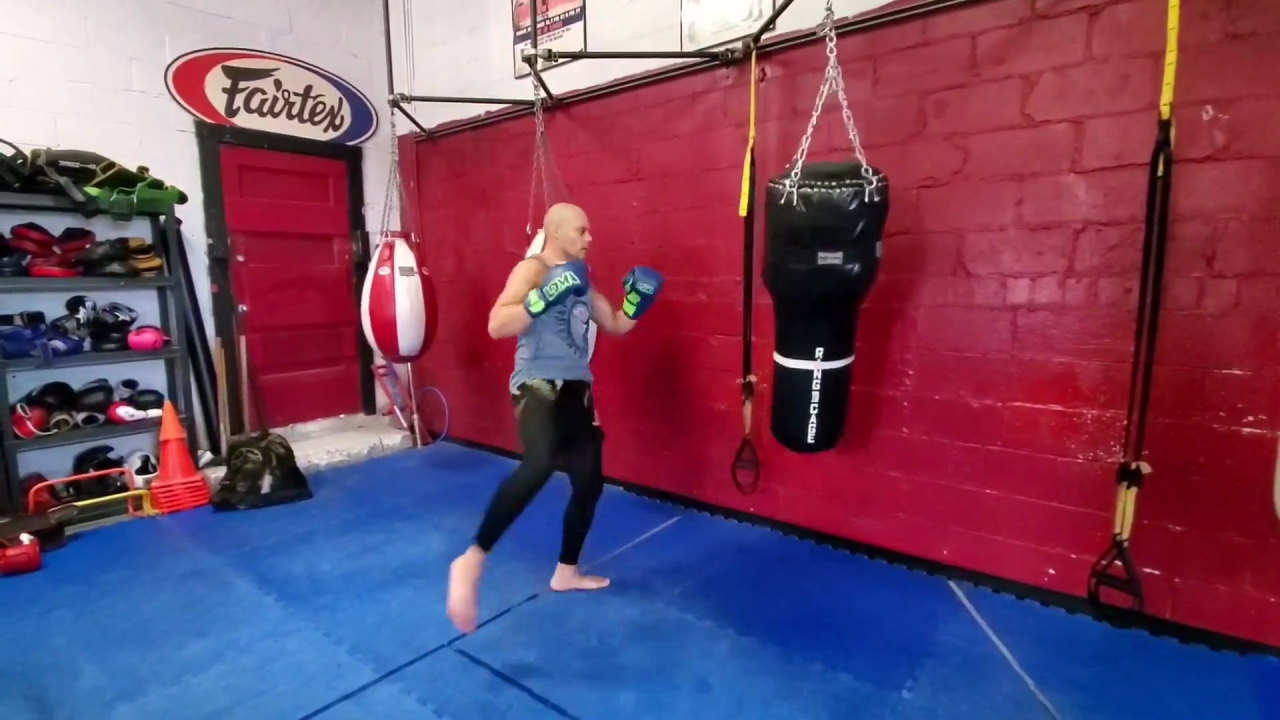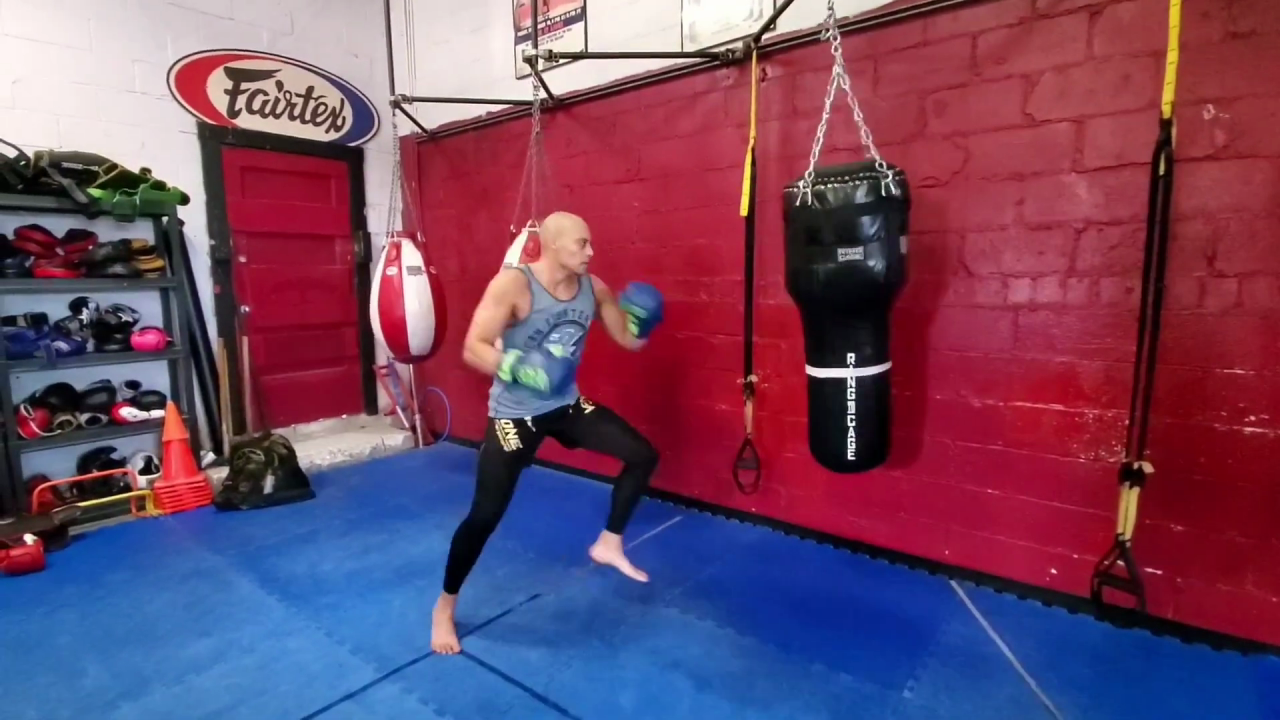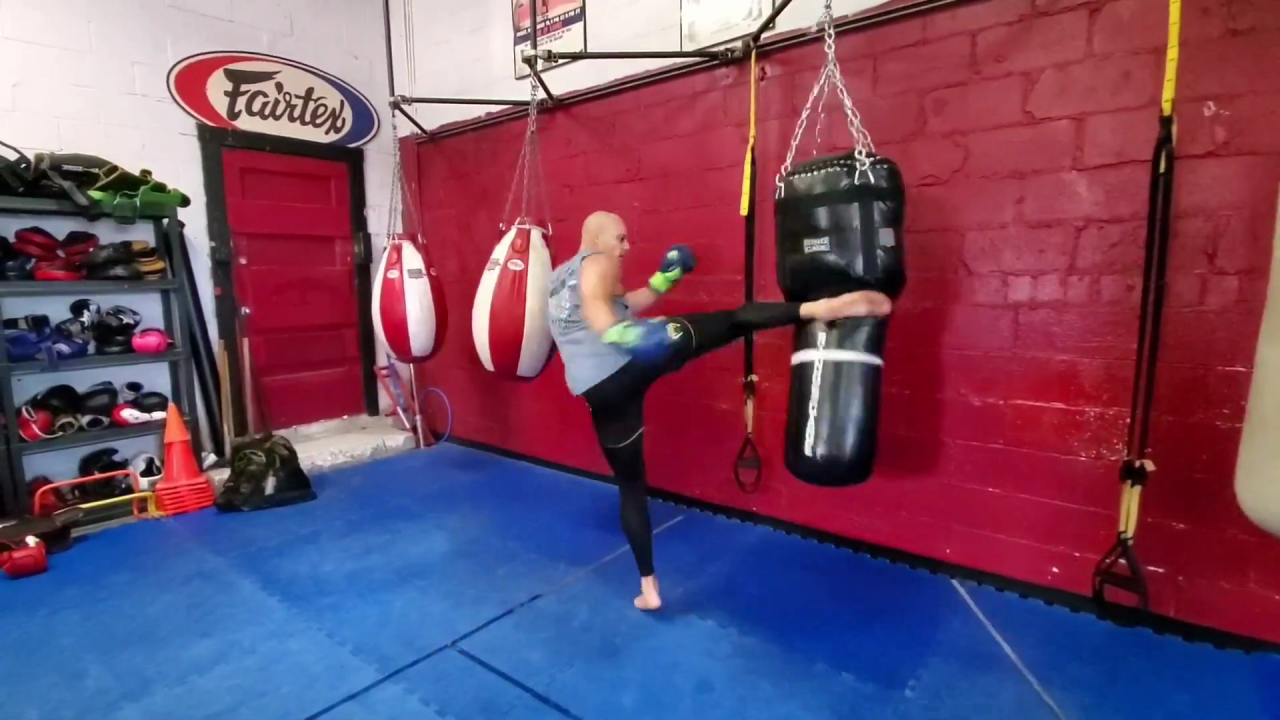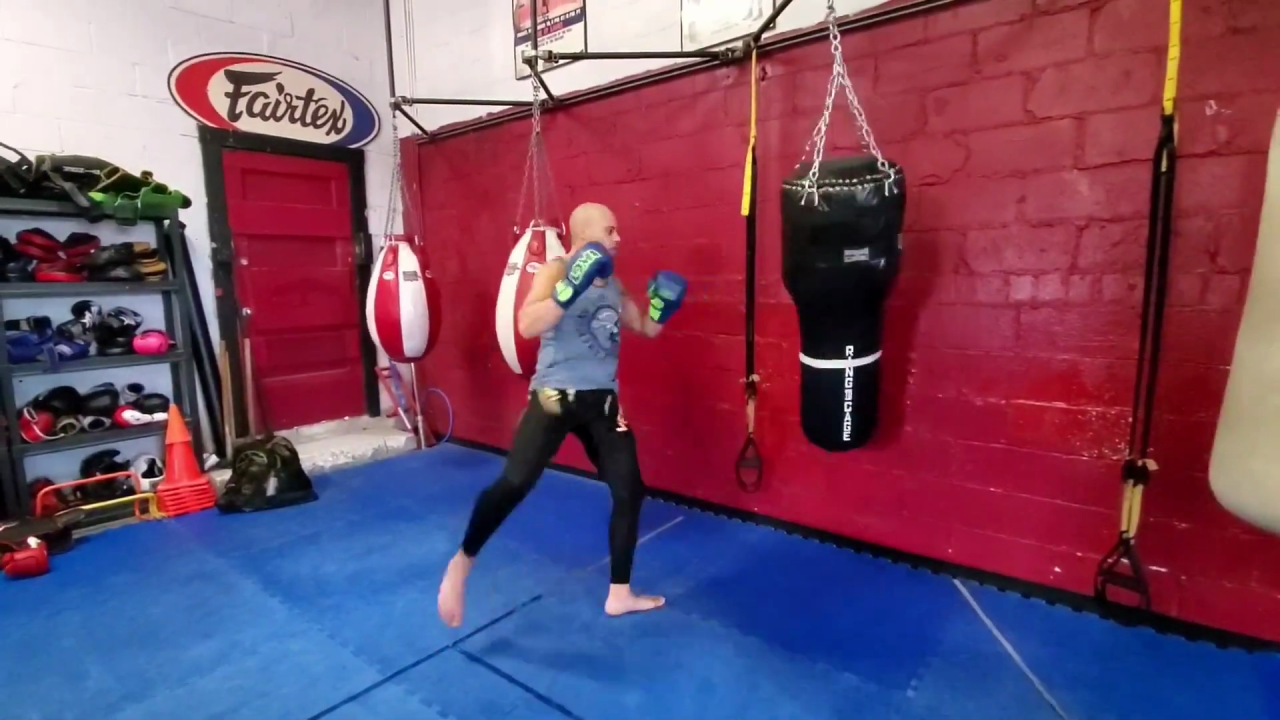
dt=0.5s
person 1, frame 1
left shoulder: (581, 278)
right shoulder: (534, 269)
left elbow: (616, 325)
right elbow: (498, 326)
left wrist: (637, 298)
right wrist: (545, 296)
left hip: (576, 389)
right hip: (539, 386)
left knee: (589, 484)
right knee: (539, 465)
left ankle: (567, 572)
right ankle: (472, 560)
person 1, frame 2
left shoulder: (593, 288)
right shoulder: (512, 283)
left elbow: (628, 338)
right elbow: (473, 350)
left wrist: (642, 317)
right wrist: (518, 369)
left hip: (566, 404)
right hip: (515, 415)
left knee: (642, 455)
right knee: (485, 517)
left ankle: (610, 544)
right ankle: (445, 608)
person 1, frame 3
left shoulder: (562, 278)
right shoulder: (596, 262)
right elbow: (597, 314)
left wrist: (665, 278)
right wrist: (632, 335)
left hip: (596, 390)
right hip: (626, 368)
left knee: (630, 486)
right knee: (731, 320)
left ankle: (647, 588)
right ankle: (824, 309)
person 1, frame 4
left shoulder: (611, 280)
right shoulder: (557, 269)
left elbow: (647, 327)
right elbow: (528, 326)
left wrist: (664, 304)
right wrist: (572, 286)
left hip: (603, 399)
right hip: (557, 392)
left knee: (630, 492)
right knee: (516, 481)
left ankle: (620, 594)
right ankle: (462, 562)
